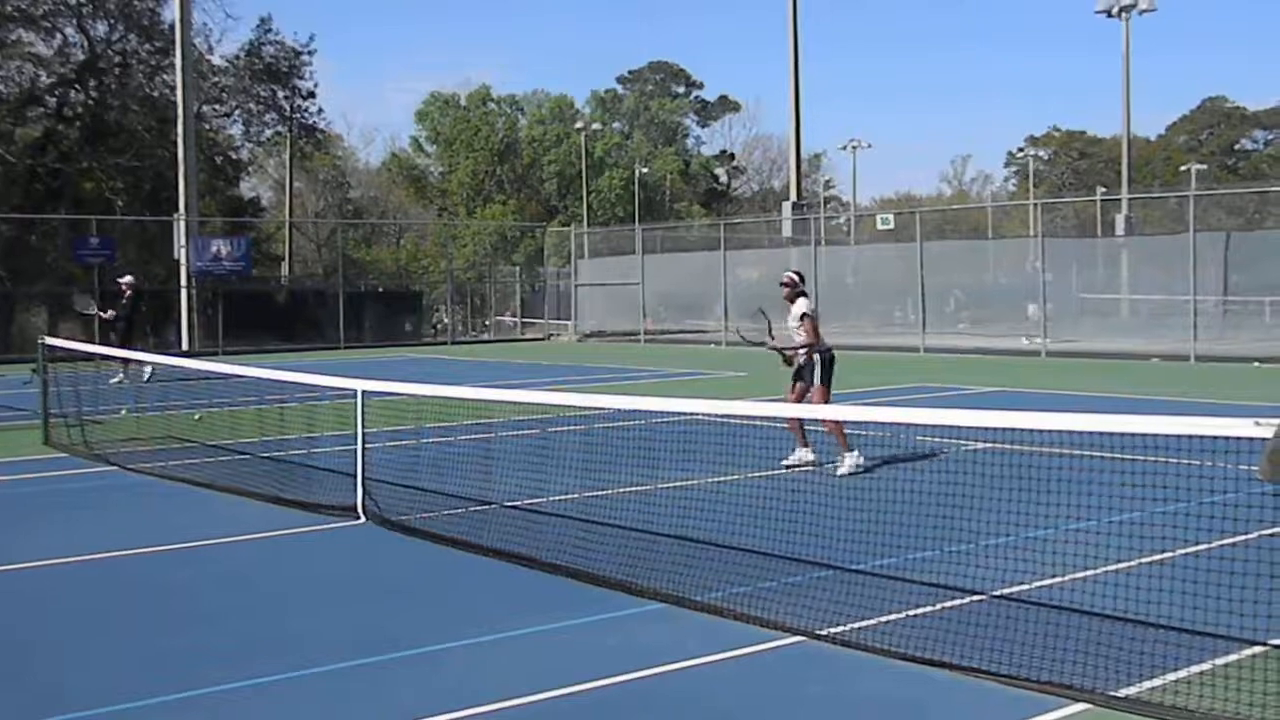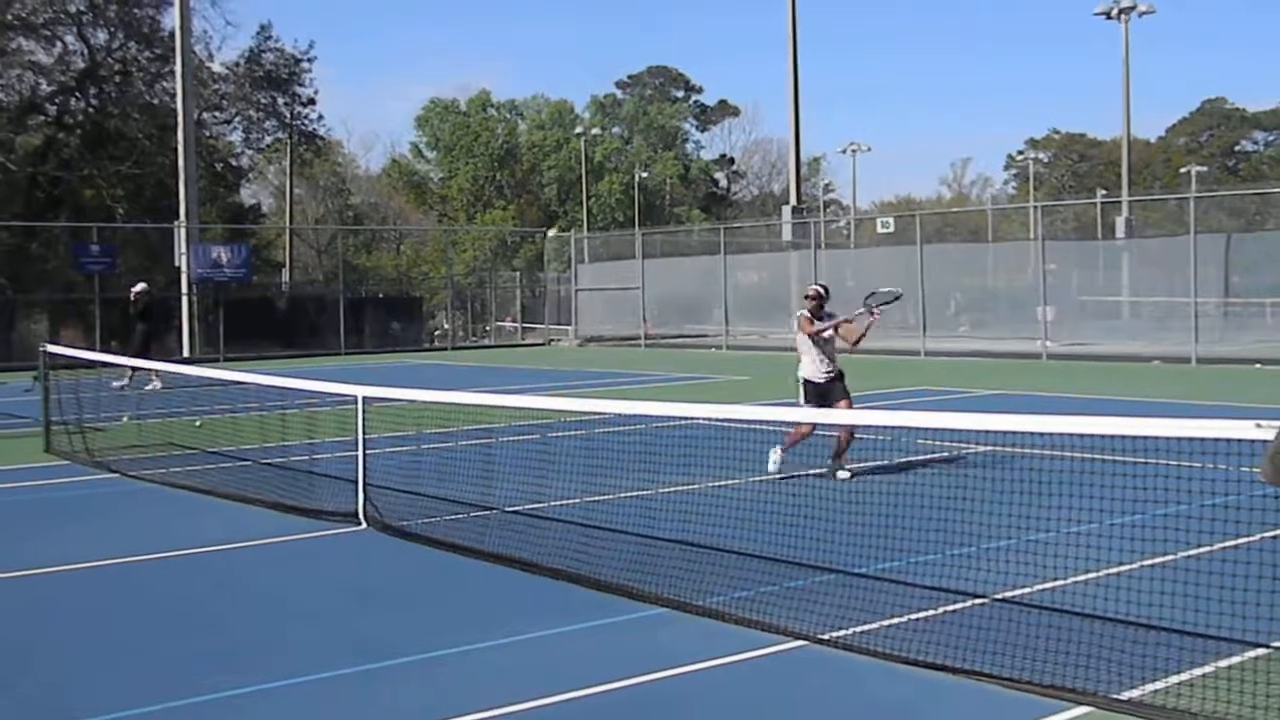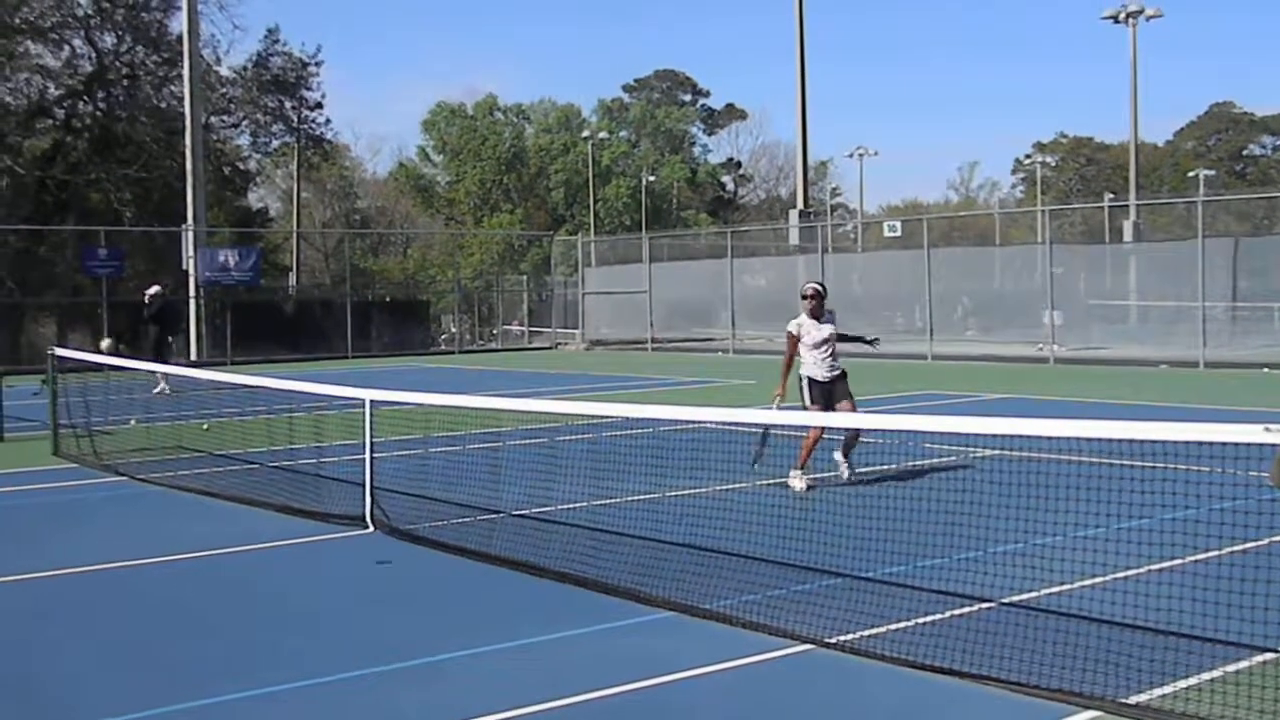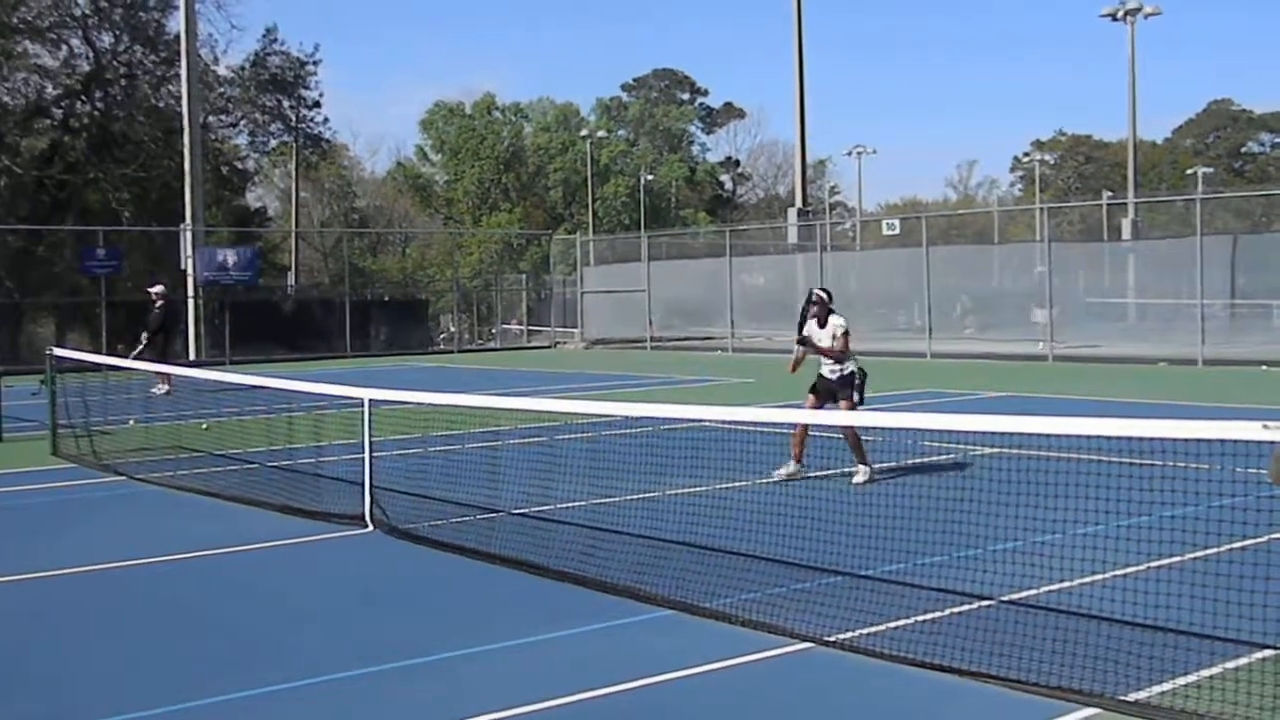
dt=0.5s
person 1, frame 1
left shoulder: (803, 306)
right shoulder: (796, 306)
left elbow: (813, 340)
left wrist: (782, 347)
right wrist: (792, 351)
left hip: (818, 360)
right hip: (806, 361)
right knee: (791, 405)
left ankle: (851, 455)
right ankle: (804, 450)
person 1, frame 2
left shoulder: (832, 319)
right shoulder: (803, 317)
left elbow: (853, 341)
right elbow: (810, 331)
left wrist: (870, 322)
right wrist: (837, 323)
left hip: (833, 378)
right hip: (810, 380)
right knee: (807, 429)
left ankle: (836, 462)
right ankle: (780, 450)
person 1, frame 3
left shoulder: (829, 316)
right shoulder: (797, 324)
right elbow: (789, 356)
left wrist: (862, 339)
right wrist: (782, 385)
left hip: (835, 378)
right hip: (812, 380)
right knee: (817, 430)
left ankle: (843, 456)
right ankle: (797, 473)
person 1, frame 4
left shoulder: (838, 323)
right shoulder: (810, 325)
left elbow: (841, 355)
right elbow: (802, 350)
left wrist: (814, 346)
right wrist: (796, 361)
left hip: (847, 376)
right hip: (825, 376)
left knee: (845, 424)
left ankle: (864, 467)
right ankle: (795, 464)
